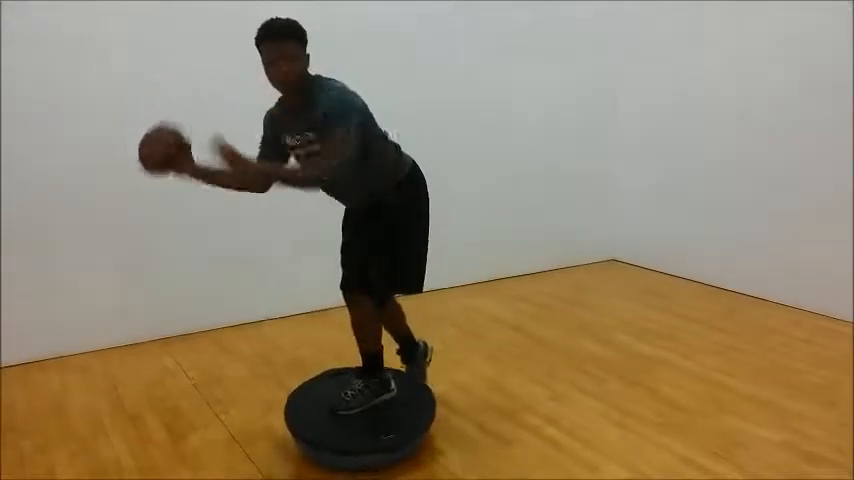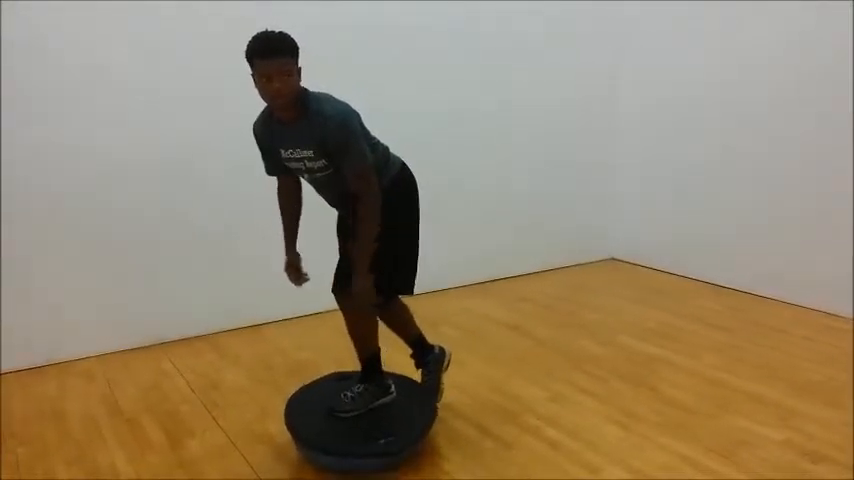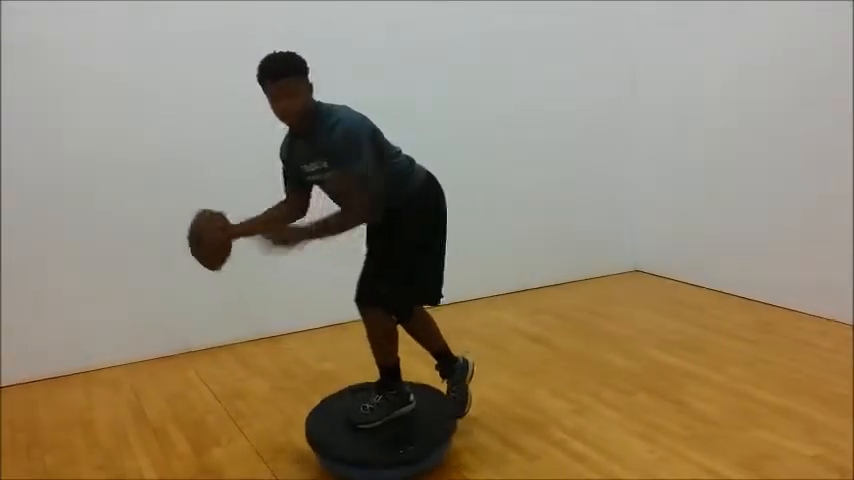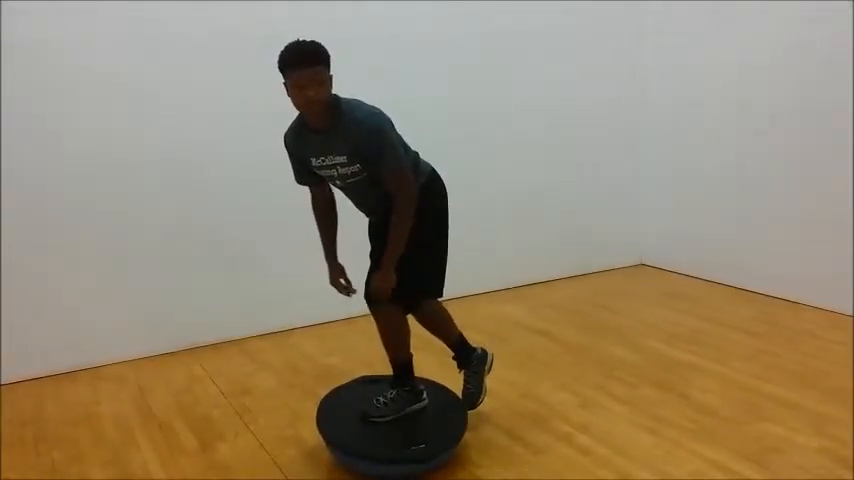
dt=1s
person 1, frame 1
left shoulder: (336, 100)
right shoulder: (277, 119)
left elbow: (333, 170)
right elbow: (264, 183)
left wrist: (253, 168)
right wrist: (194, 170)
left hip: (399, 193)
right hip: (363, 203)
left knee: (360, 288)
right knee: (368, 288)
left ankle: (375, 379)
right ankle: (412, 352)
person 1, frame 2
left shoulder: (334, 118)
right shoulder: (265, 130)
left elbow: (369, 194)
right elbow: (288, 184)
left wrist: (362, 270)
right wrist: (290, 248)
left hip: (390, 195)
right hip: (353, 205)
left knee: (351, 289)
right knee: (374, 293)
left ankle: (373, 381)
right ankle: (428, 355)
person 1, frame 3
left shoulder: (346, 128)
right shoulder: (291, 149)
left elbow: (361, 208)
right elbow: (294, 205)
left wrist: (296, 235)
right wrist: (239, 229)
left hip: (415, 204)
right hip: (384, 213)
left knee: (375, 300)
right knee: (396, 302)
left ankle: (392, 391)
right ankle: (452, 367)
person 1, frame 4
left shoulder: (367, 123)
right shoulder: (296, 140)
left elbow: (405, 196)
right elbow: (321, 196)
left wrist: (388, 265)
right wrist: (331, 258)
left hip: (421, 200)
right hip: (383, 212)
left knee: (386, 295)
right knee: (410, 295)
left ankle: (406, 387)
right ankle: (470, 357)
